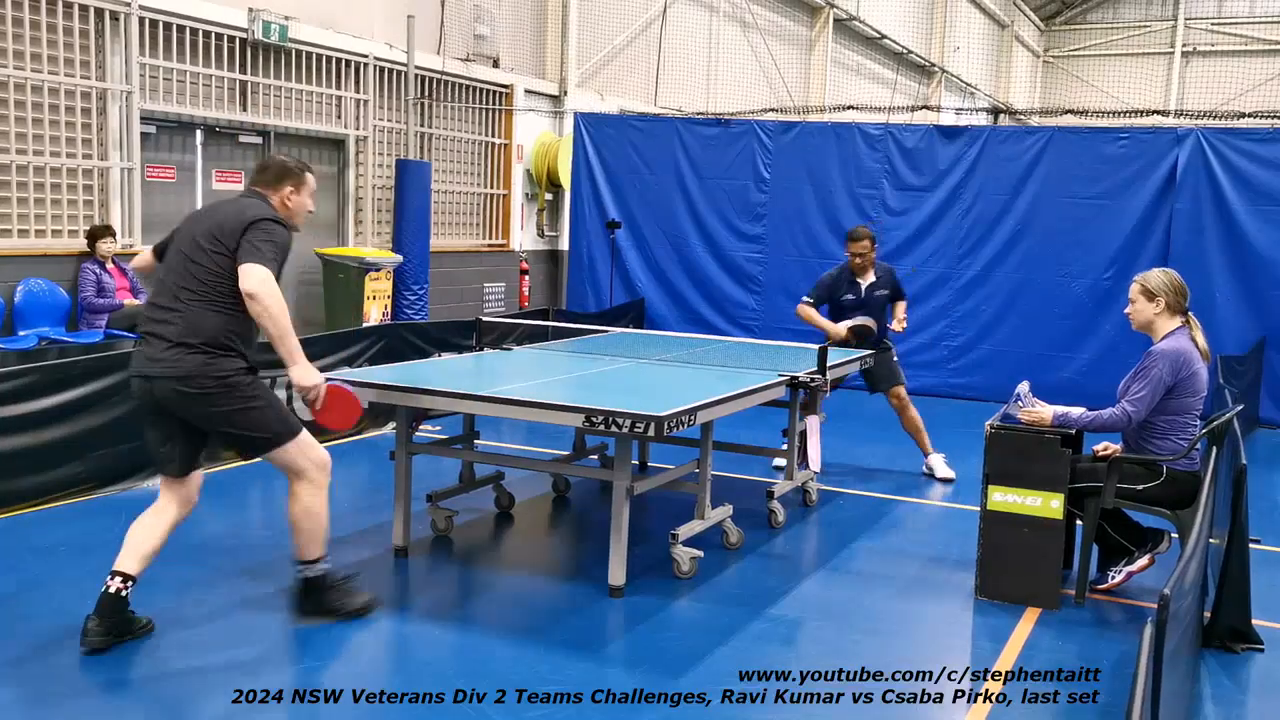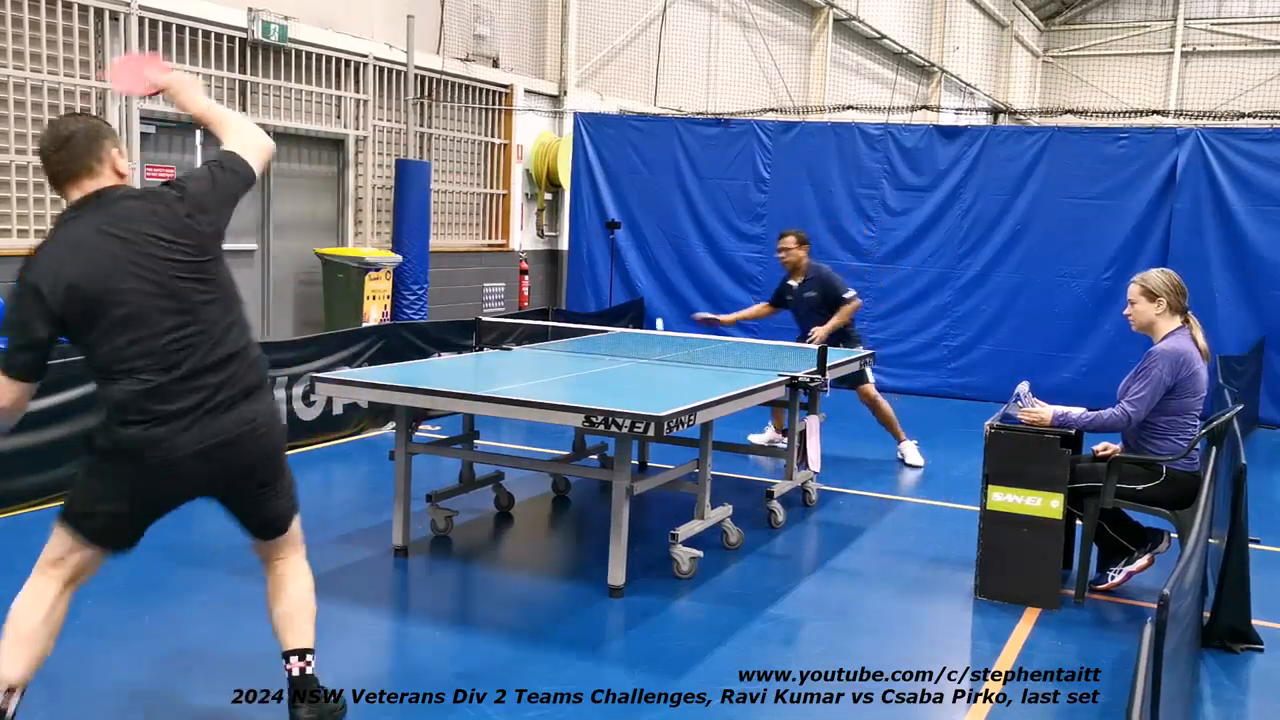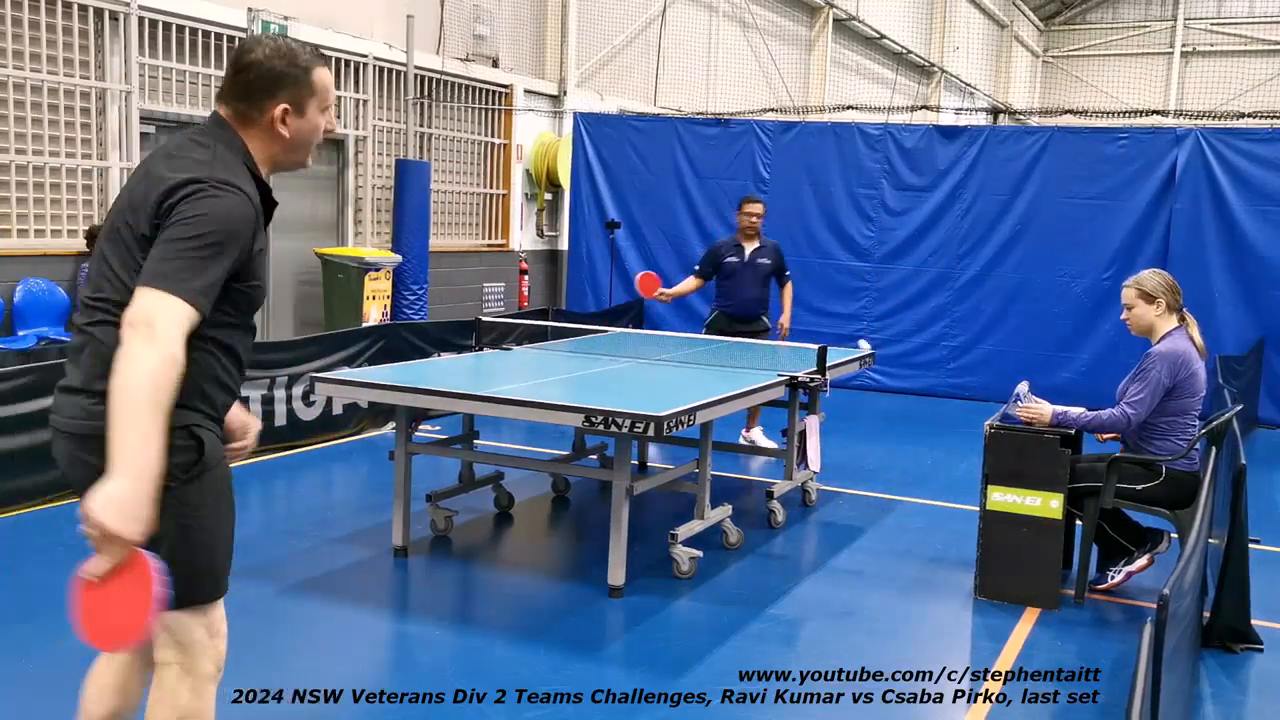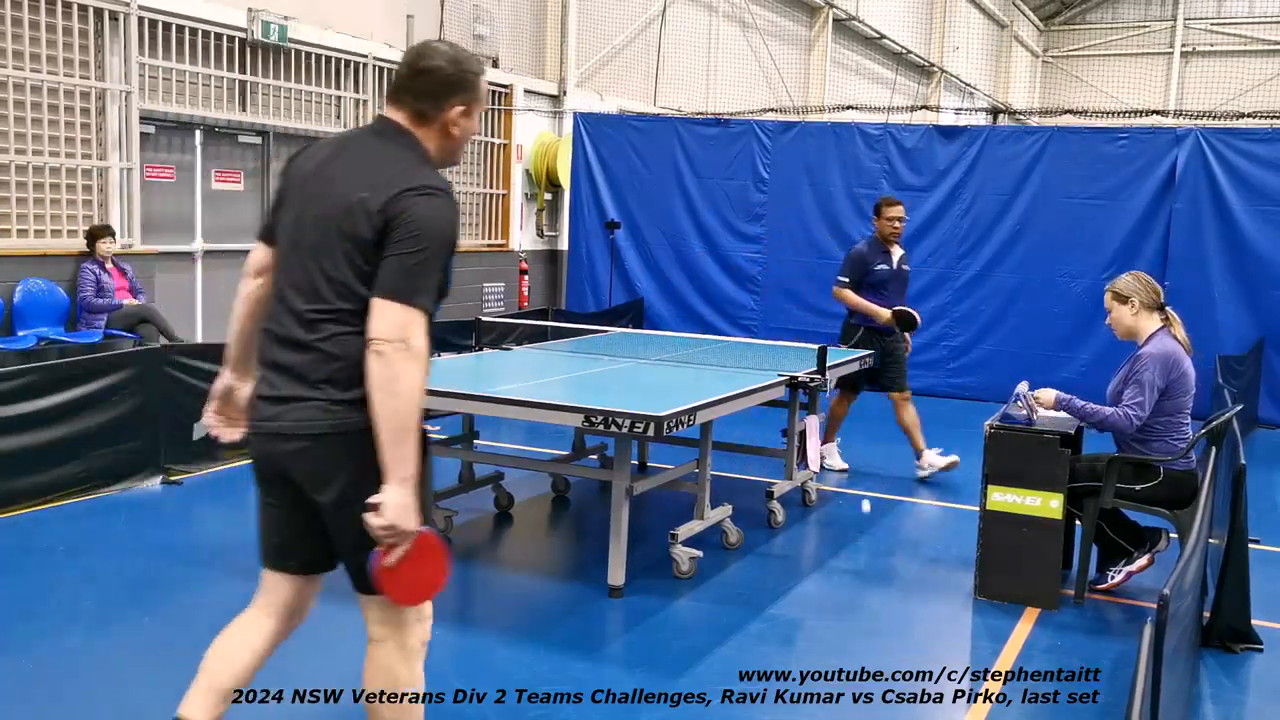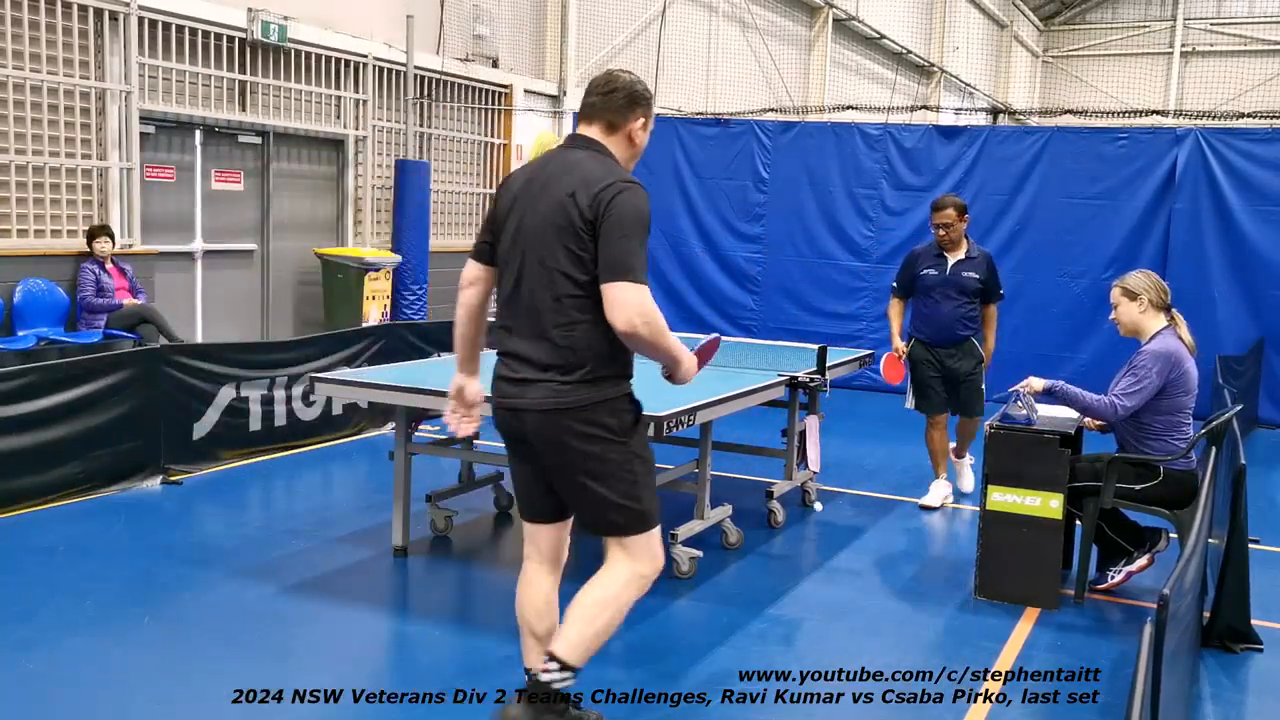
dt=1s
person 1, frame 1
left shoulder: (204, 216)
right shoulder: (267, 223)
left elbow: (145, 261)
right elbow: (255, 287)
right wrist: (298, 364)
left hip: (149, 369)
right hip: (206, 370)
left knee: (177, 496)
right knee: (311, 465)
left ankle: (109, 611)
right ankle: (316, 586)
person 1, frame 2
right shoulder: (184, 207)
right elbow: (257, 144)
right wrist: (190, 95)
left hip: (142, 449)
right hip: (244, 428)
left knee: (54, 573)
right knee: (285, 554)
person 1, frame 3
left shoulder: (194, 157)
right shoulder: (219, 195)
right elbow: (153, 332)
left wrist: (217, 402)
right wrist: (132, 479)
left hip: (109, 425)
right hip: (150, 442)
left knee: (146, 639)
right knee: (193, 648)
person 1, frame 4
left shoulder: (313, 160)
right shoulder: (423, 199)
left elbow: (258, 275)
right elbow: (393, 344)
left wrist: (238, 373)
right wrist: (400, 484)
left hip: (279, 422)
right hip: (350, 431)
left knee: (276, 606)
right knee: (400, 625)
person 1, frame 5
left shoulder: (519, 182)
right shoulder: (619, 192)
left elbow: (473, 285)
right elbow: (627, 314)
left wrist: (466, 372)
right wrist: (677, 357)
left hip: (518, 398)
right hip: (586, 403)
left knee: (544, 556)
right knee: (637, 557)
person 2, frame 1
left shoulder: (1167, 353)
right shoulder: (1177, 345)
left elbow: (1127, 416)
left wrist: (1058, 417)
right wrist: (1123, 446)
left hip: (1167, 475)
right hip: (1161, 463)
left knee: (1065, 480)
left ankle: (1142, 542)
right ankle: (1120, 556)
person 2, frame 2
left shoulder: (1167, 354)
right shoulder: (1176, 345)
left elbow: (1126, 416)
left wrist: (1057, 417)
right wrist: (1123, 447)
left hip: (1166, 476)
right hip: (1161, 464)
left knee: (1064, 480)
left ankle: (1141, 543)
right ankle: (1119, 556)
person 2, frame 3
left shoulder: (1166, 354)
right shoulder: (1174, 346)
left elbow: (1126, 416)
left wrist: (1057, 416)
right wrist: (1122, 433)
left hip: (1167, 476)
right hip: (1162, 466)
left knee: (1065, 480)
right knee: (1065, 467)
left ankle: (1141, 542)
right ankle: (1120, 555)
person 2, frame 4
left shoulder: (1156, 355)
right shoulder: (1155, 348)
left elbow: (1128, 420)
left wrist: (1062, 401)
right wrist: (1099, 416)
left hip: (1164, 477)
right hip: (1155, 466)
left knee: (1063, 478)
right knee: (1065, 468)
left ankle: (1140, 542)
right ankle: (1119, 555)
person 2, frame 5
left shoulder: (1160, 353)
right shoulder: (1157, 347)
left elbow: (1114, 407)
right elbow: (1130, 410)
left wrist: (1051, 386)
right wrist: (1105, 423)
left hip: (1164, 476)
right hip: (1153, 466)
left knee: (1063, 479)
left ankle: (1141, 542)
right ankle: (1118, 556)
person 3, frame 1
left shoulder: (887, 274)
right shoulder: (833, 278)
left elbow: (900, 299)
right elbow: (803, 308)
left wrist: (898, 317)
right wrist: (830, 327)
left hip: (876, 348)
right hip: (839, 345)
left knee: (900, 399)
left ankle: (931, 458)
person 3, frame 2
left shoulder: (823, 276)
right shoulder: (786, 284)
left elbow: (853, 303)
right elbow: (768, 307)
left wrist: (827, 329)
right wrist: (728, 318)
left hip: (842, 344)
right hip: (808, 344)
left knee: (868, 393)
left ankle: (905, 444)
right ankle: (776, 432)
person 3, frame 3
left shoulder: (772, 250)
right shoulder: (720, 249)
left elbow: (785, 283)
right elbow: (697, 278)
left wrist: (786, 314)
right wrist: (671, 293)
left hip: (756, 325)
right hip: (722, 321)
left ankle: (751, 431)
person 3, frame 4
left shoulder: (902, 256)
right shoulder: (861, 253)
right elbow: (840, 291)
left wrist: (904, 330)
right wrist: (876, 312)
left hip: (891, 337)
right hip: (862, 334)
left knee: (902, 397)
right knee: (846, 394)
left ankle: (924, 458)
right ankle: (827, 446)
person 3, frame 5
left shoulder: (983, 260)
right shoulder: (917, 256)
left elbow: (990, 306)
right elbow: (897, 298)
left wrist: (988, 348)
right wrist: (896, 336)
left hip: (966, 351)
right hip: (924, 351)
left knee: (971, 415)
right knee: (936, 418)
left ankle: (960, 456)
right ankle: (941, 482)
